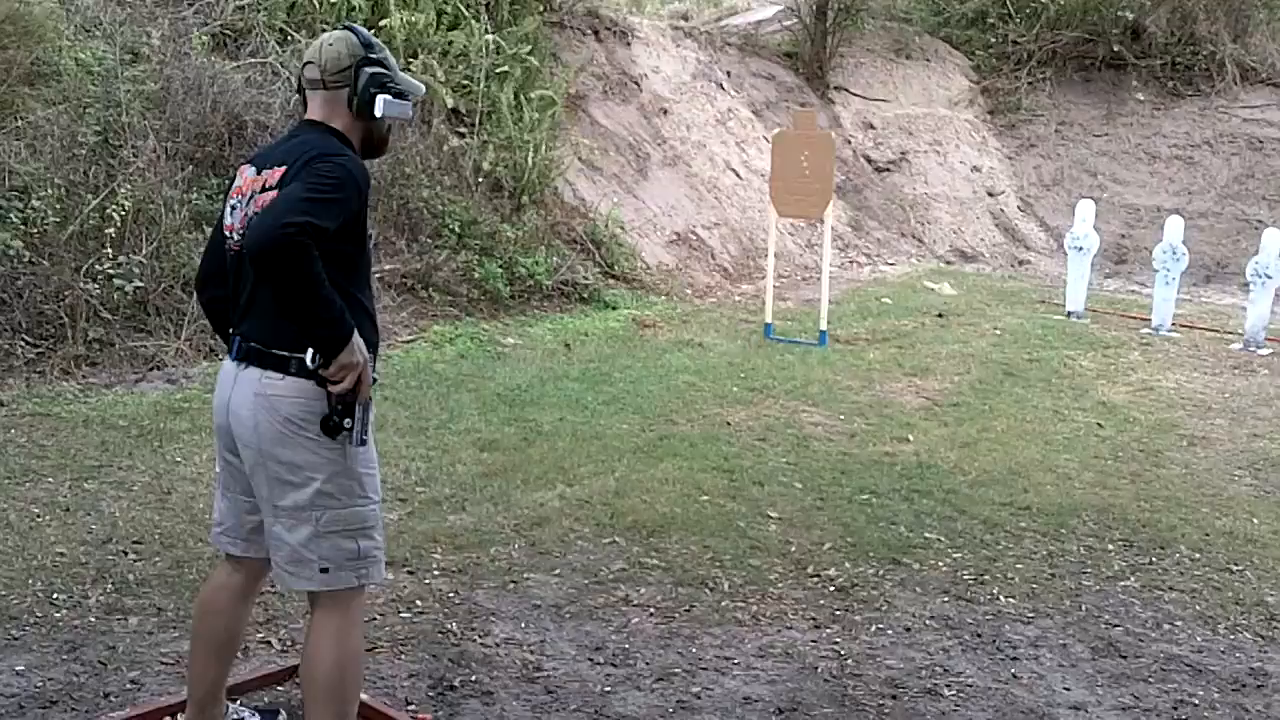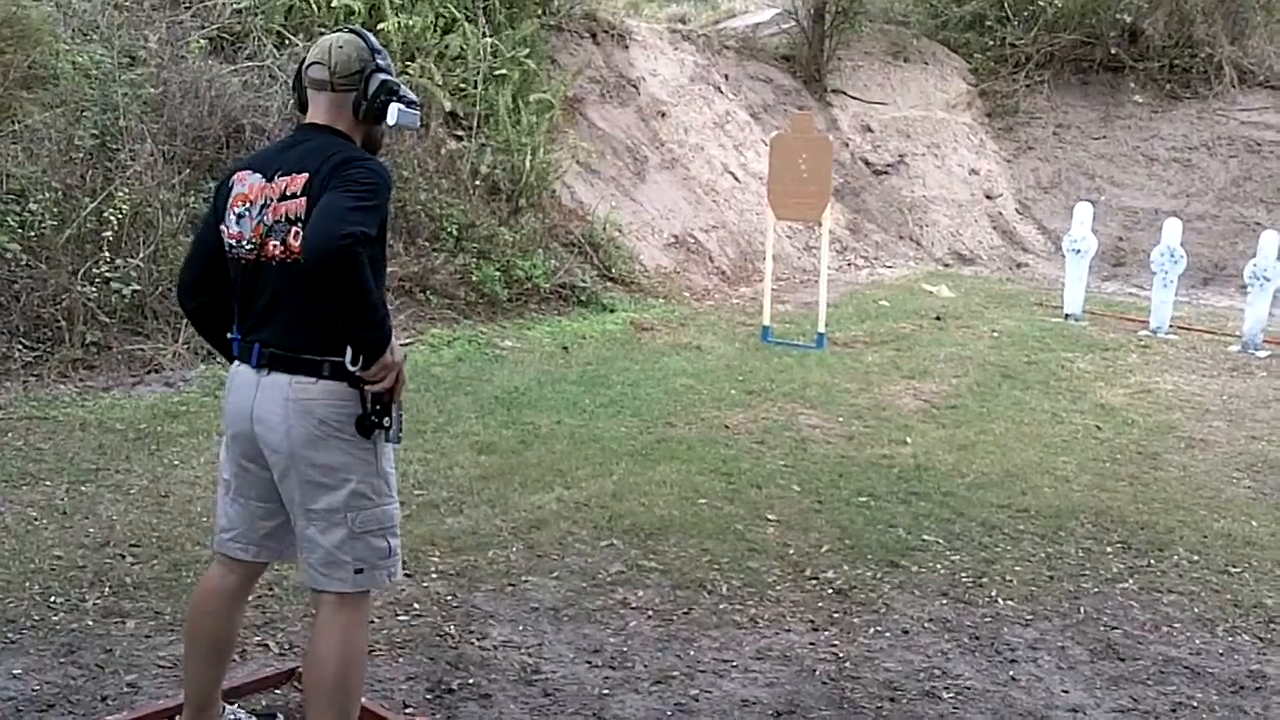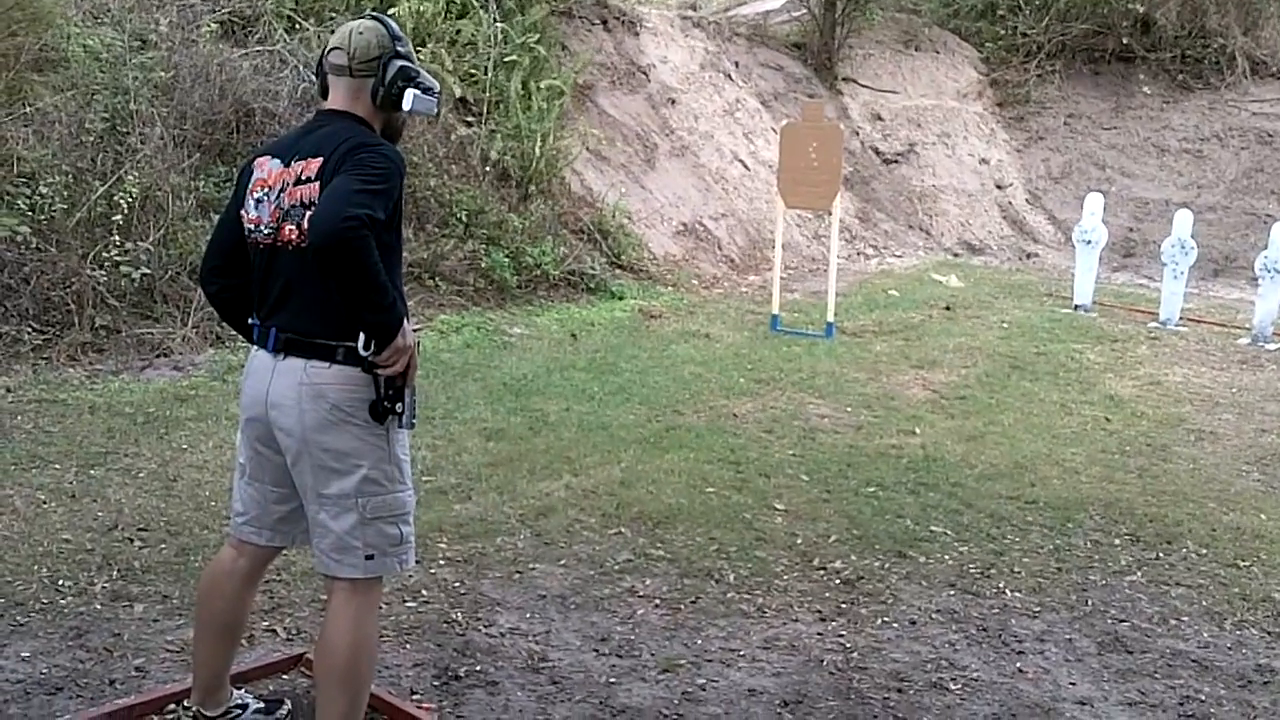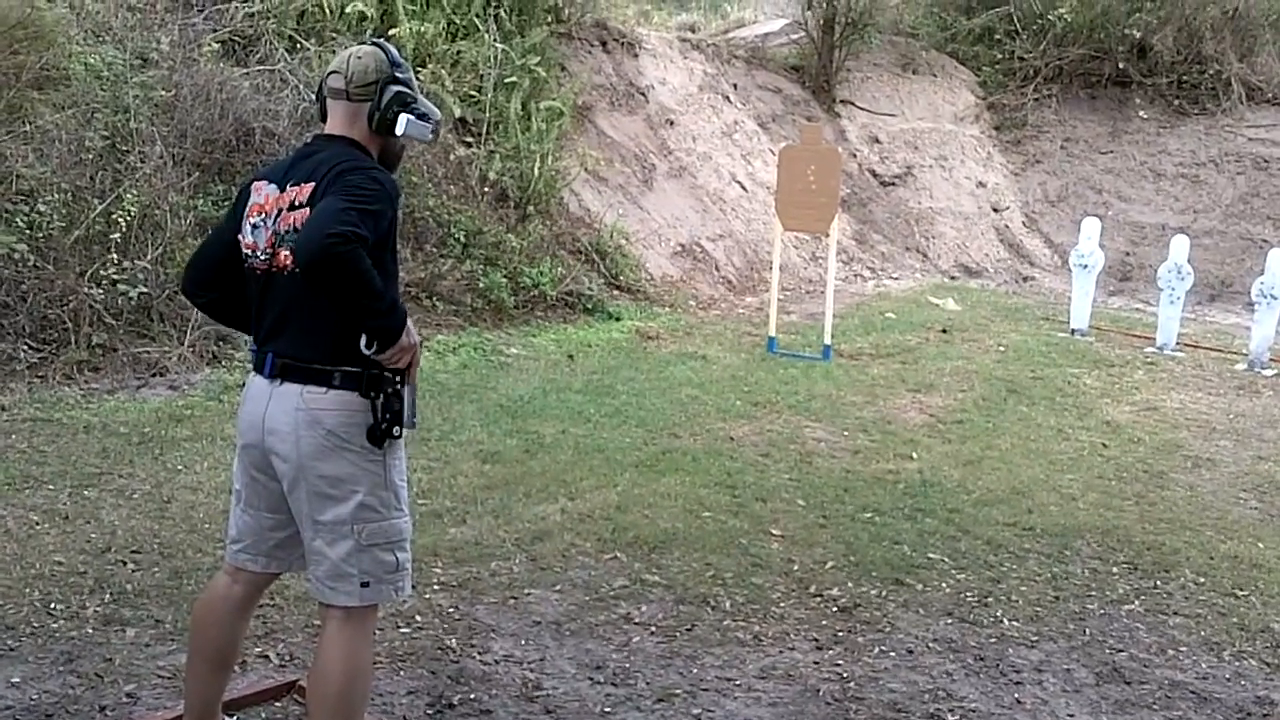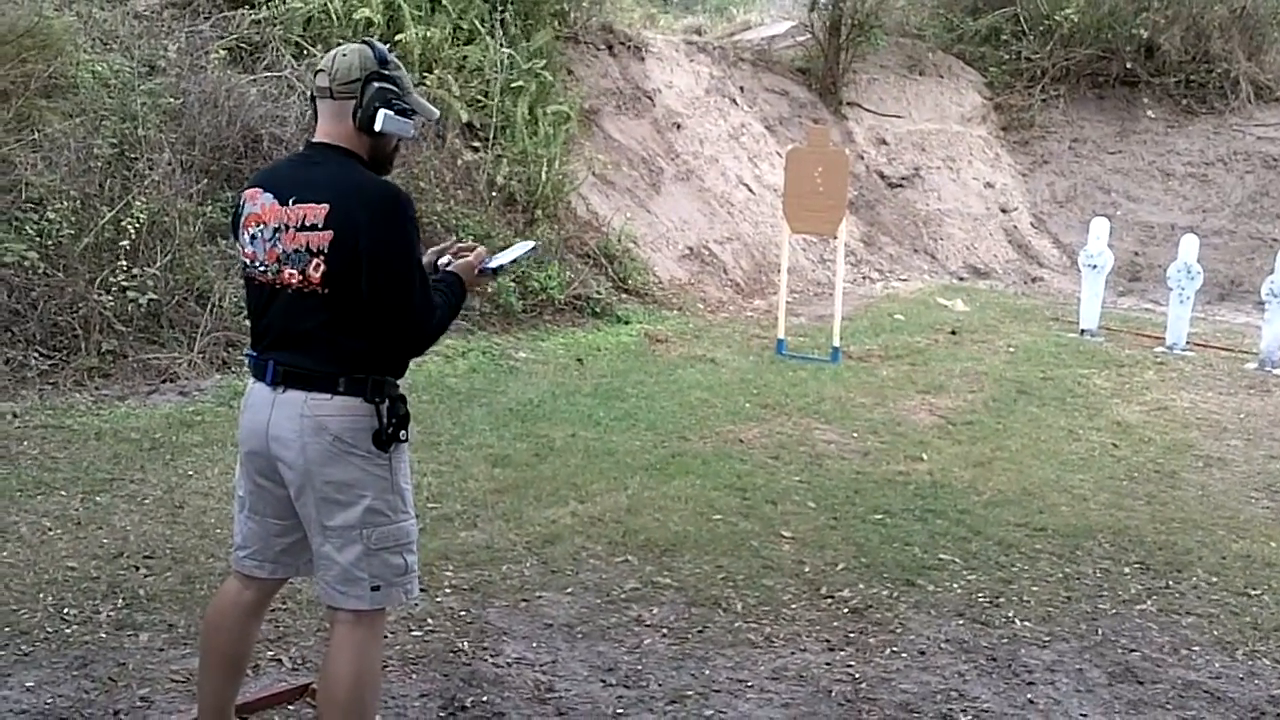
dt=0.7s
person 1, frame 1
left shoulder: (259, 165)
right shoulder: (337, 167)
left elbow: (213, 283)
right elbow: (277, 239)
right wrist: (342, 338)
left hip: (239, 386)
right hip: (304, 402)
left knee: (240, 562)
right knee: (337, 592)
person 1, frame 2
left shoulder: (243, 175)
right shoulder: (358, 170)
left elbow: (196, 290)
right elbow: (333, 249)
left wrist: (250, 353)
right wrist: (377, 342)
left hip: (247, 392)
right hip: (325, 403)
left knee: (234, 562)
right knee: (344, 592)
person 1, frame 3
left shoulder: (267, 158)
right shoulder: (373, 155)
left elbow: (219, 273)
right elbow: (339, 233)
right wrist: (390, 324)
left hip: (264, 375)
right hip: (340, 389)
left knee: (247, 545)
right knee: (355, 579)
person 1, frame 4
left shoulder: (265, 182)
right shoulder: (365, 178)
left elbow: (203, 282)
right elbow: (326, 248)
right wrist: (390, 324)
left hip: (263, 398)
right hip: (336, 414)
left knee: (242, 571)
right knee: (350, 605)
person 1, frame 5
left shoulder: (258, 191)
right shoulder: (378, 201)
right elbow: (409, 332)
left wrist: (418, 270)
right wrist: (453, 282)
left hip: (264, 405)
right hip: (342, 421)
left knee: (250, 578)
right knee: (359, 609)
